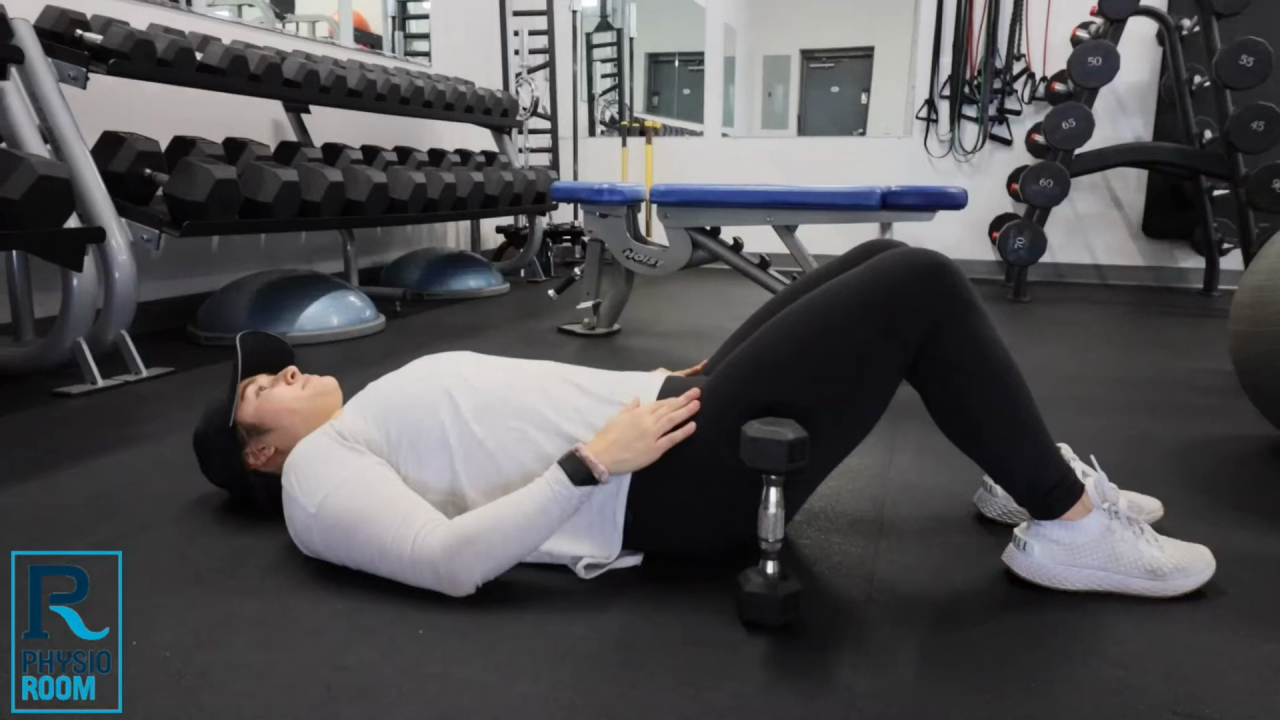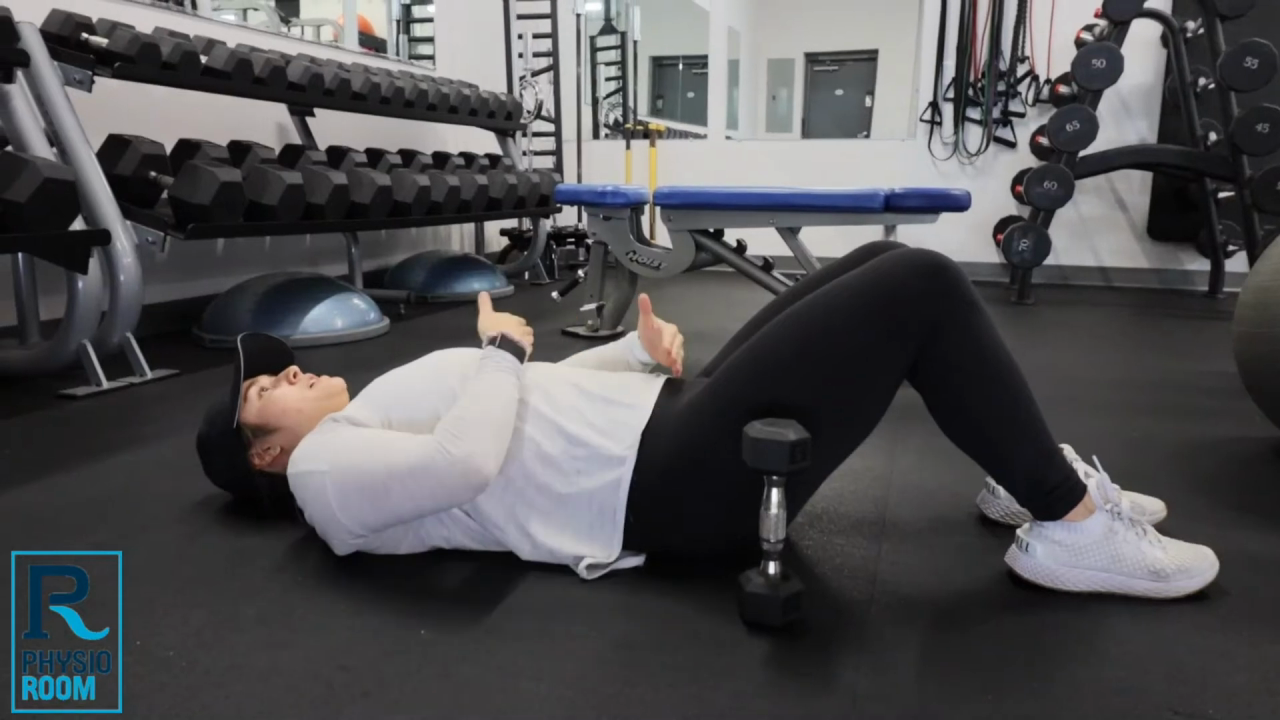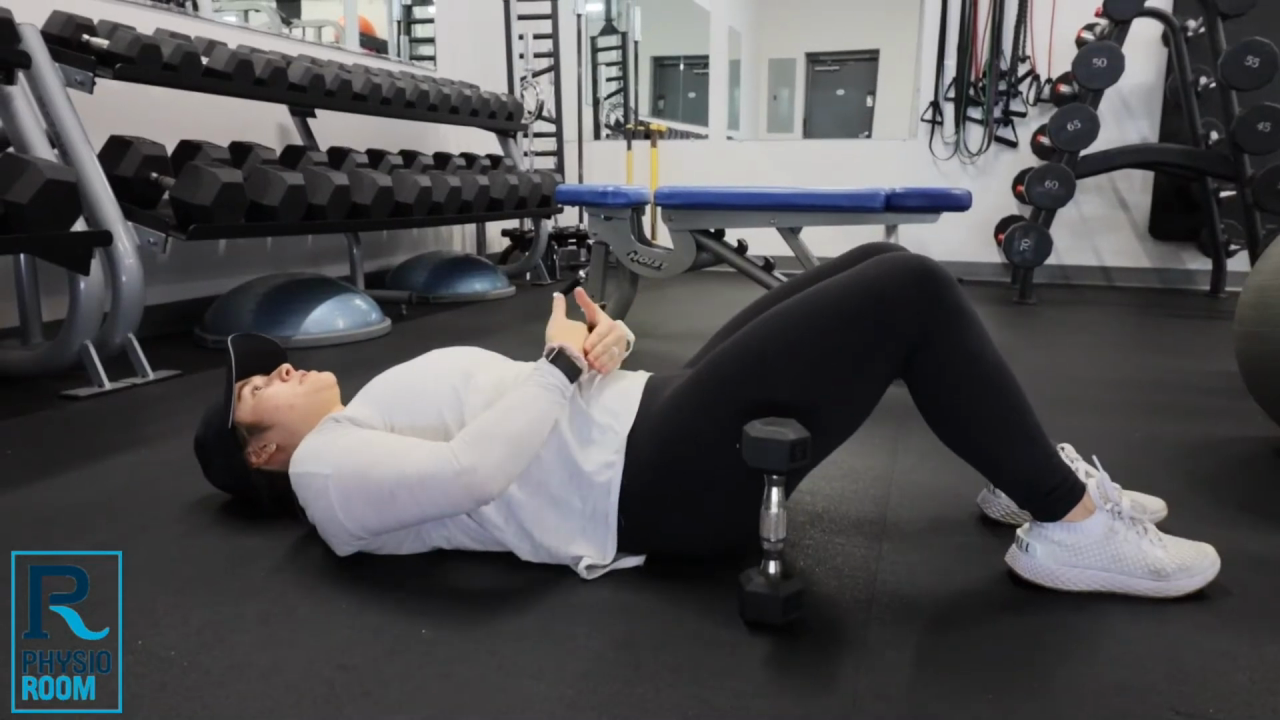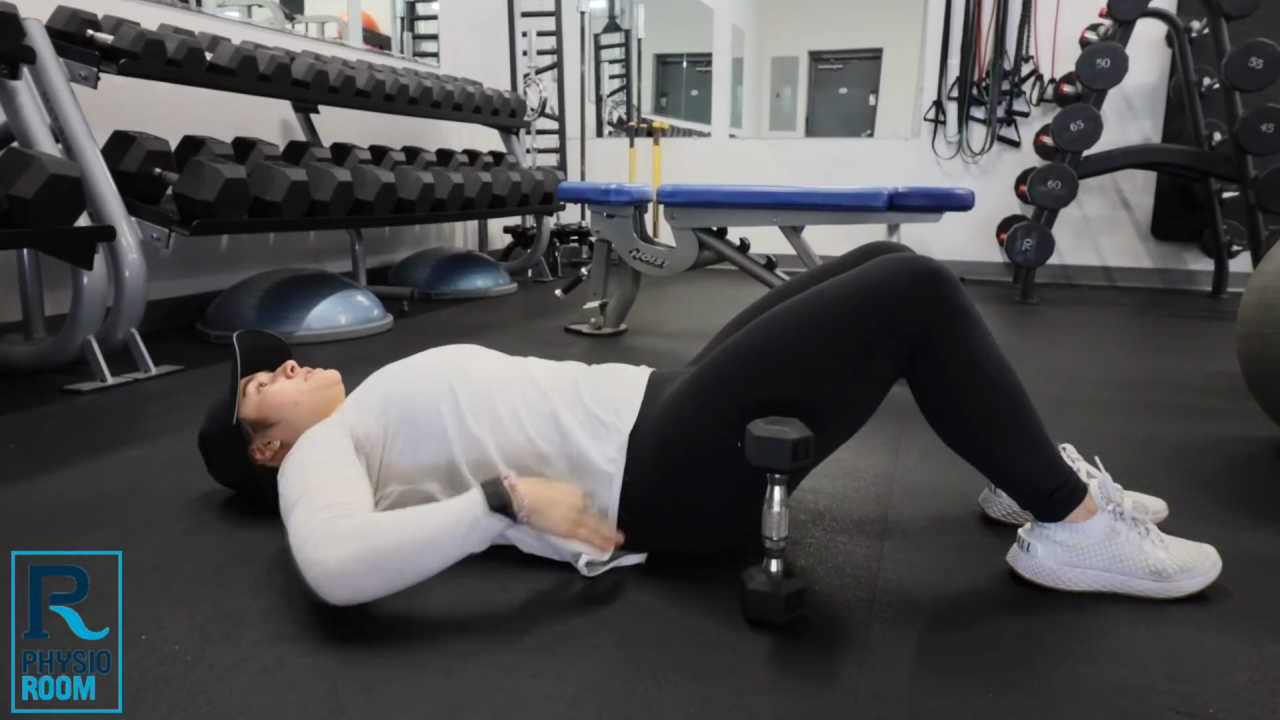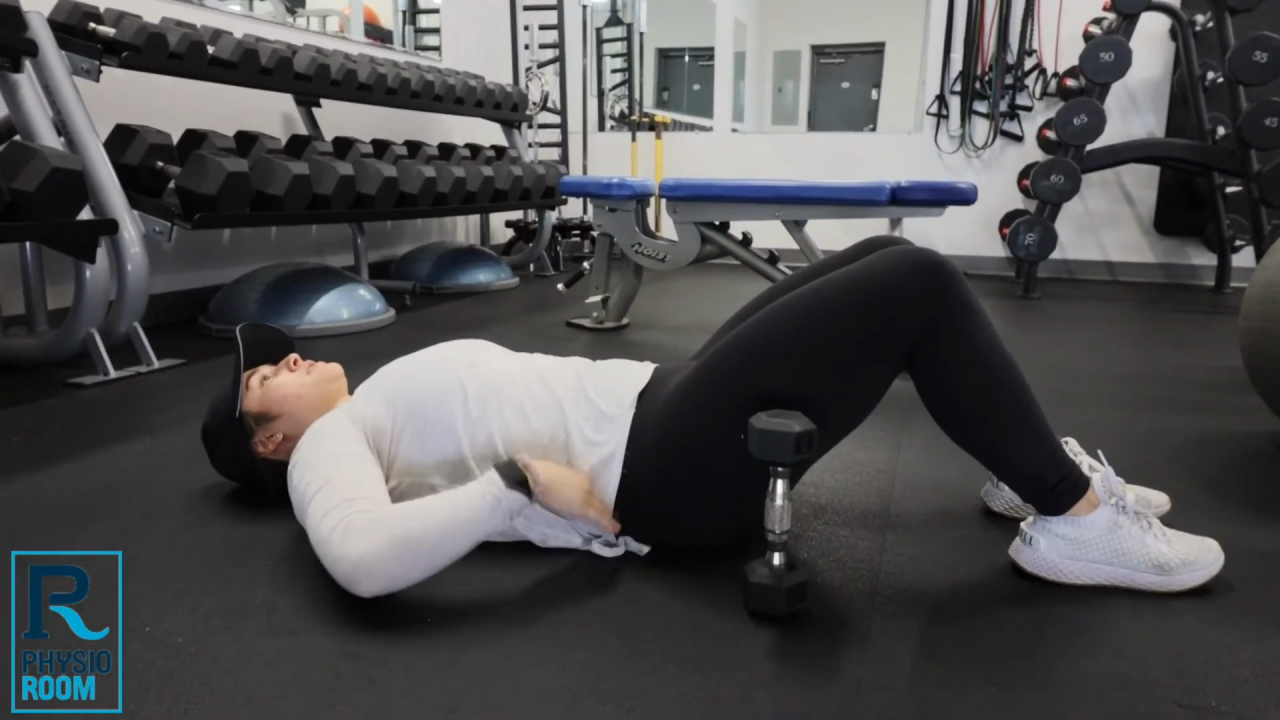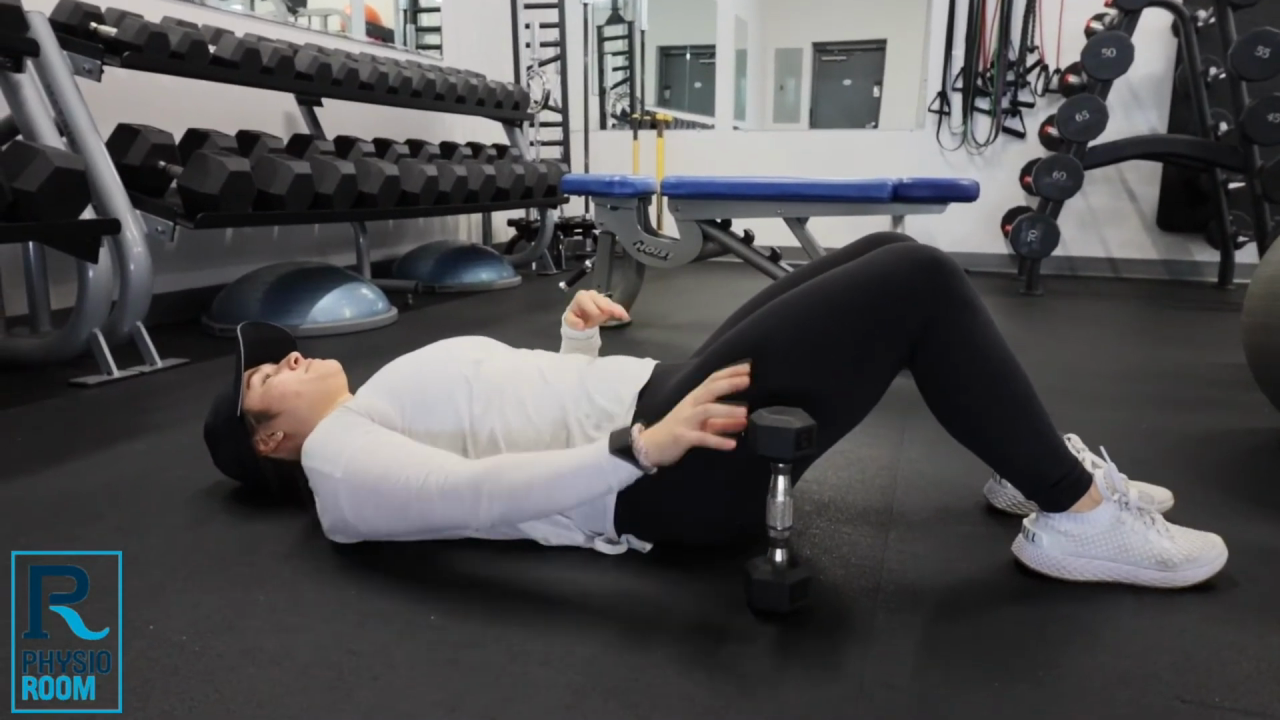
dt=0.7s
person 1, frame 1
left shoulder: (370, 423)
right shoulder: (318, 477)
right elbow: (450, 560)
left wrist: (661, 386)
right wrist: (590, 464)
left hip: (655, 422)
right hip: (679, 488)
left knee: (889, 264)
right knee: (921, 287)
left ankle: (1029, 474)
right ankle: (1066, 523)
person 1, frame 2
left shoulder: (369, 420)
right shoulder: (327, 470)
right elbow: (467, 461)
left wrist: (641, 345)
right wrist: (500, 347)
left hip: (664, 421)
right hip: (677, 487)
left knee: (891, 266)
right knee: (923, 287)
left ankle: (1031, 478)
right ankle: (1070, 527)
person 1, frame 3
left shoulder: (366, 419)
right shoulder: (329, 470)
right elbow: (479, 470)
left wrist: (598, 347)
right wrist: (562, 362)
left hip: (652, 416)
right hip: (665, 484)
left knee: (888, 271)
right knee: (909, 294)
left ankle: (1029, 476)
right ankle: (1069, 524)
person 1, frame 4
left shoulder: (376, 416)
right shoulder: (323, 453)
right elbow: (337, 566)
left wrist: (627, 376)
right wrist: (504, 504)
left hip: (653, 414)
right hip: (670, 478)
left knee: (891, 269)
right knee: (915, 293)
left ankle: (1030, 476)
right ankle: (1071, 526)
person 1, frame 5
left shoulder: (378, 412)
right shoulder: (330, 449)
right elbow: (365, 558)
right wrist: (519, 482)
left hip: (656, 403)
right hip: (670, 474)
left knee: (890, 260)
right knee: (918, 285)
left ankle: (1035, 470)
right ankle: (1075, 520)
person 1, frame 6
left shoulder: (384, 409)
right shoulder: (339, 460)
right elbow: (476, 487)
left wrist: (575, 333)
right wrist: (637, 446)
left hip: (655, 401)
right hip: (668, 487)
left knee: (893, 257)
right knee: (920, 284)
left ankle: (1037, 466)
right ankle: (1077, 517)
